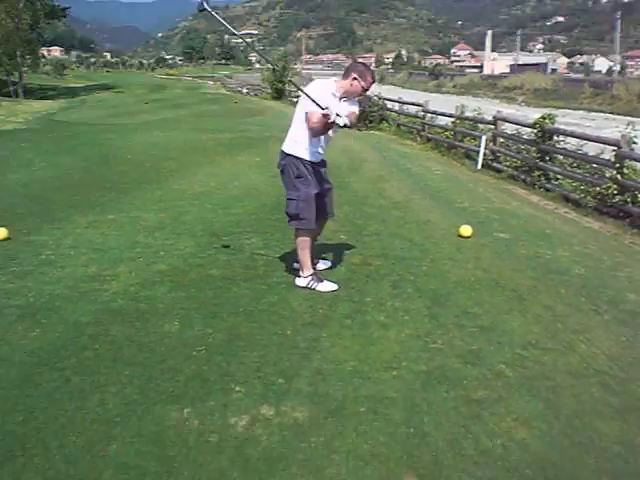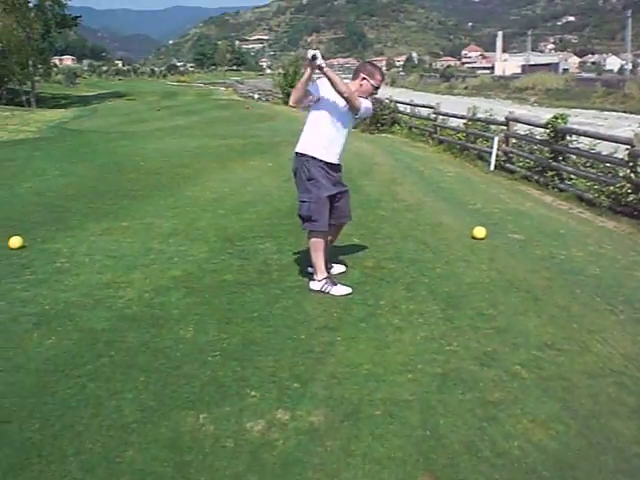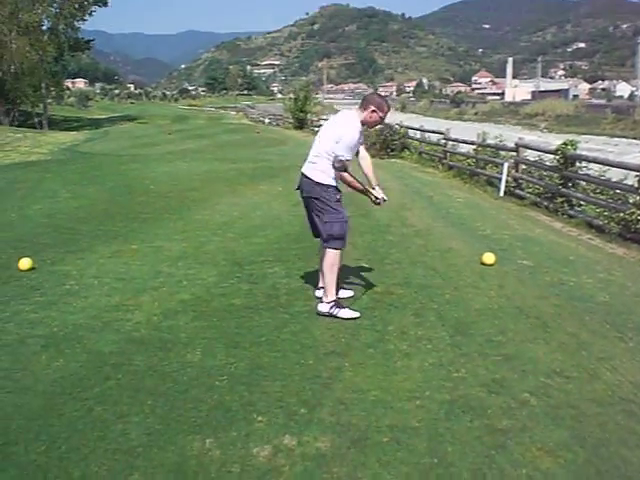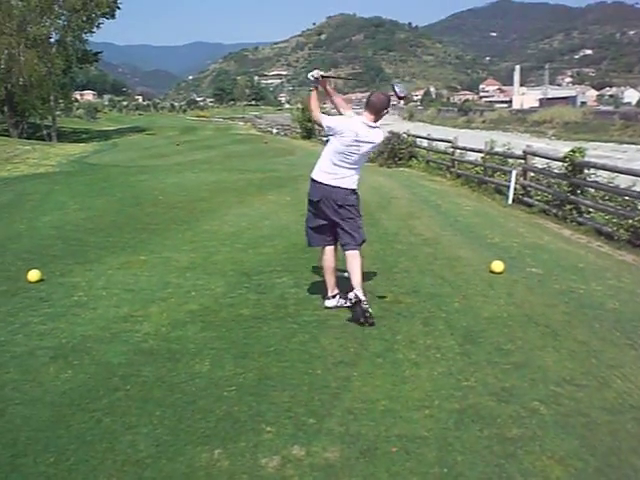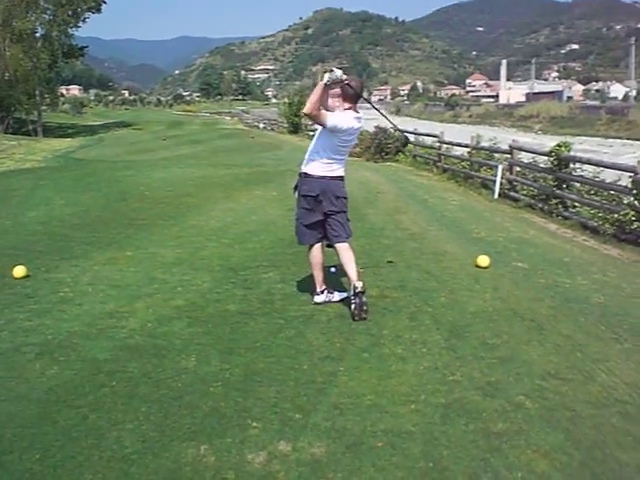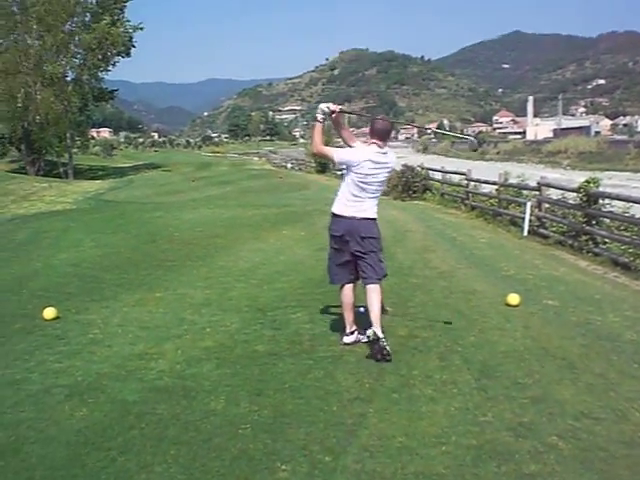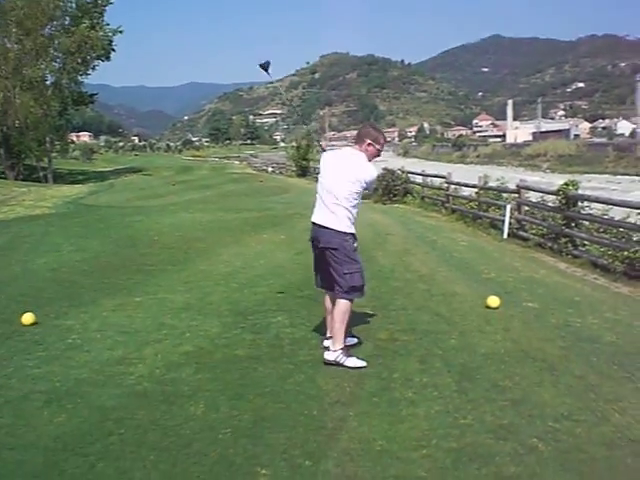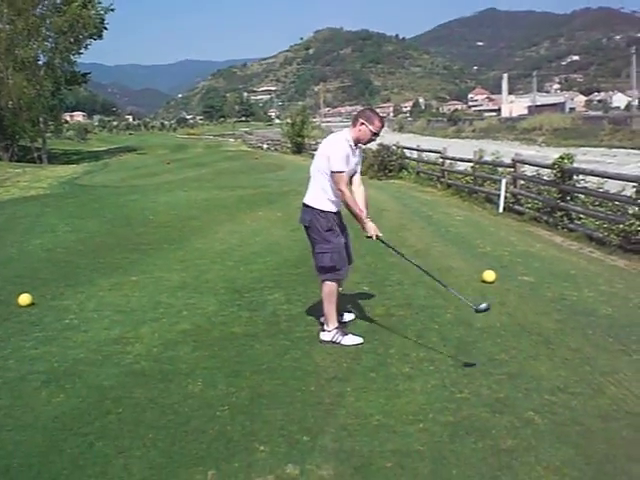
dt=0.3s
person 1, frame 1
left shoulder: (351, 103)
right shoulder: (318, 89)
left elbow: (351, 116)
right elbow: (313, 130)
left wrist: (342, 119)
right wrist: (328, 120)
left hip: (317, 162)
right hip: (296, 159)
left knee: (321, 214)
right knee: (305, 217)
left ankle: (305, 259)
right ankle: (306, 275)
person 1, frame 2
left shoulder: (365, 106)
right shoulder: (322, 85)
left elbow: (348, 96)
right elbow: (294, 102)
left wrist: (325, 69)
right wrist: (310, 70)
left hip: (332, 166)
right hip: (310, 161)
left knee: (339, 218)
right knee: (318, 220)
left ankle: (320, 261)
right ankle: (320, 277)
person 1, frame 3
left shoulder: (347, 116)
right shoulder: (350, 132)
left elbow: (363, 155)
right elbow: (340, 173)
left wrist: (375, 186)
right wrist: (367, 191)
left hip: (309, 180)
right hip: (322, 187)
left knee: (328, 236)
right knee: (335, 240)
left ankle: (324, 286)
right ankle: (328, 301)
person 1, frame 4
left shoulder: (345, 125)
right shoulder: (378, 136)
left elbow: (315, 115)
left wrist: (316, 87)
right wrist: (327, 88)
left hip: (319, 187)
right hip: (345, 193)
left knee: (327, 242)
right knee: (351, 244)
left ankle: (333, 295)
right ankle: (357, 293)
person 1, frame 5
left shoulder: (343, 121)
right shoulder: (354, 118)
left elbow: (309, 111)
right elbow: (324, 103)
left wrist: (326, 82)
right wrist: (328, 85)
left hip: (312, 182)
right hip: (334, 183)
left knee: (315, 240)
right knee: (341, 239)
left ankle: (321, 291)
right ankle: (356, 285)
person 1, frame 6
left shoulder: (358, 156)
right shoulder: (390, 159)
left elbow: (317, 149)
left wrist: (320, 118)
right wrist: (337, 120)
left hip: (342, 222)
right hip: (367, 224)
left knee: (346, 279)
right knee: (372, 279)
left ankle: (350, 331)
right ankle: (376, 329)
person 1, frame 7
left shoulder: (328, 156)
right shoulder: (369, 171)
left hip: (319, 228)
right hip: (338, 234)
left knee: (331, 286)
right knee: (348, 289)
left ankle: (332, 335)
right ankle: (336, 349)
person 1, frame 8
left shoulder: (354, 148)
right shoulder: (339, 146)
left elbow: (357, 186)
right elbow: (342, 190)
left wrist: (364, 217)
right wrist: (364, 222)
left hip: (328, 211)
right hip: (319, 212)
left knee: (339, 265)
right knee: (332, 270)
left ankle: (331, 313)
right ankle: (330, 328)
